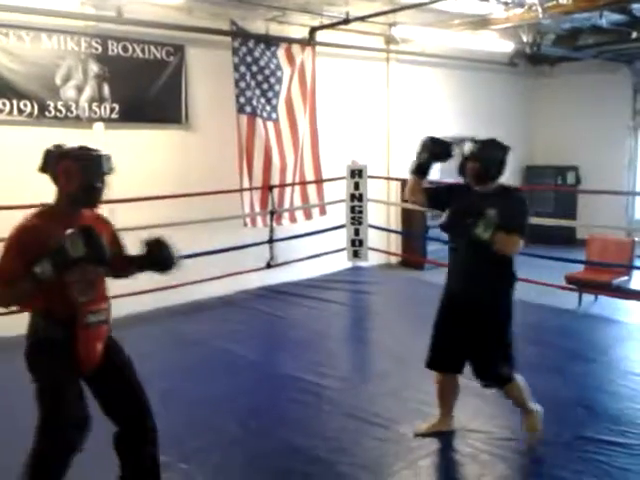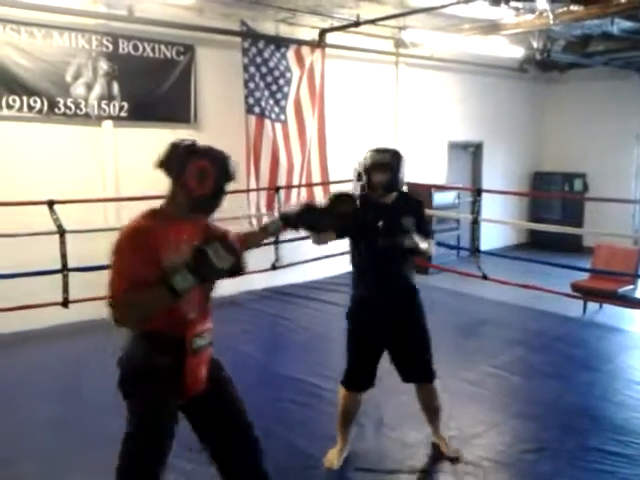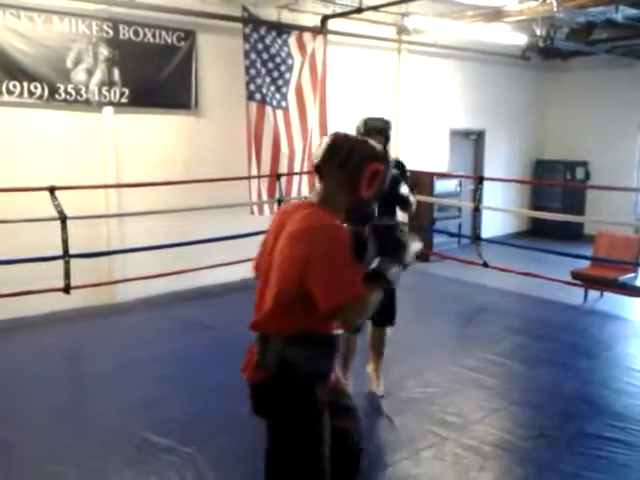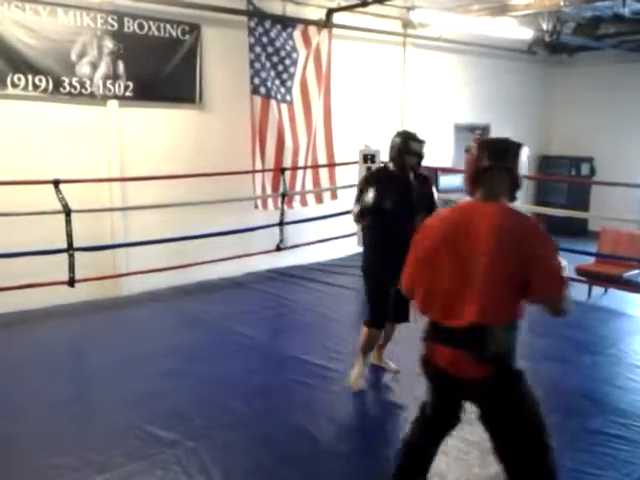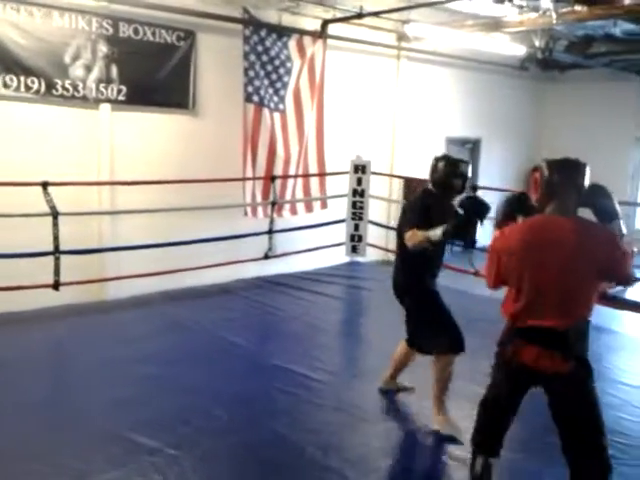
dt=0.7s
person 1, frame 1
left shoulder: (99, 225)
right shoulder: (31, 231)
left elbow: (117, 266)
left wrist: (148, 260)
right wrist: (52, 266)
left hip: (97, 338)
right hip: (55, 343)
left knee: (138, 419)
right knee: (67, 429)
person 1, frame 2
left shoulder: (200, 228)
right shoulder: (141, 236)
left elbow: (235, 244)
right elbow: (125, 313)
left wrist: (283, 222)
right wrist: (190, 274)
left hip: (196, 361)
right hip: (154, 365)
left knee: (240, 447)
person 1, frame 3
left shoulder: (290, 213)
right shoulder: (326, 232)
left elbow: (262, 270)
right elbow: (351, 316)
right wrist: (390, 264)
left hip: (290, 362)
right hip: (293, 375)
left knee: (344, 428)
person 1, frame 4
left shoulder: (435, 223)
right shoulder: (525, 230)
left elbow: (410, 289)
right elbow: (557, 305)
right wrist: (552, 271)
left hip: (439, 351)
right hip: (487, 361)
left knee: (433, 422)
person 1, frame 5
left shoulder: (513, 235)
right shoulder: (598, 238)
left elbow: (493, 280)
right elbow: (625, 276)
right wrist: (612, 224)
left hip: (518, 344)
right hip: (565, 354)
left knee: (497, 401)
right knee: (588, 454)
person 2, frame 1
left shoulder: (511, 200)
right shoulder: (457, 193)
left elbow: (511, 246)
right elbow: (412, 195)
left wrist: (475, 227)
right wrist: (422, 163)
left hip: (491, 297)
right hip: (456, 292)
left knee: (494, 371)
right knee: (443, 362)
left ankle: (530, 411)
right ankle: (445, 418)
person 2, frame 2
left shoulder: (411, 205)
right shoulder: (356, 208)
left elbow: (428, 246)
right elbow: (322, 235)
left wrist: (409, 239)
right wrist: (323, 220)
left hip: (405, 301)
right hip: (367, 304)
left knee: (423, 374)
right knee: (354, 381)
left ankle: (437, 434)
right ankle: (341, 442)
person 2, frame 3
left shoulder: (395, 169)
left elbow: (410, 208)
left wrist: (399, 188)
right wrist: (355, 208)
left knee: (382, 320)
left ankle: (375, 368)
right ankle: (343, 375)
person 2, frame 4
left shoulder: (417, 180)
right shoulder: (374, 179)
left elbow: (425, 216)
right elbow: (359, 218)
left wrist: (426, 195)
right wrist: (368, 202)
left hip: (405, 256)
right hip: (377, 257)
left knee: (396, 315)
right knee: (377, 317)
left ankle: (378, 355)
right ankle: (361, 359)
person 2, frame 5
left shoulder: (441, 203)
right shoulder: (420, 204)
right elbow: (411, 240)
left wrist: (467, 218)
right wrist: (444, 229)
left hip: (418, 280)
right hip: (412, 283)
left knee: (418, 337)
right knee: (449, 344)
left ankle: (389, 381)
right ankle: (440, 411)
